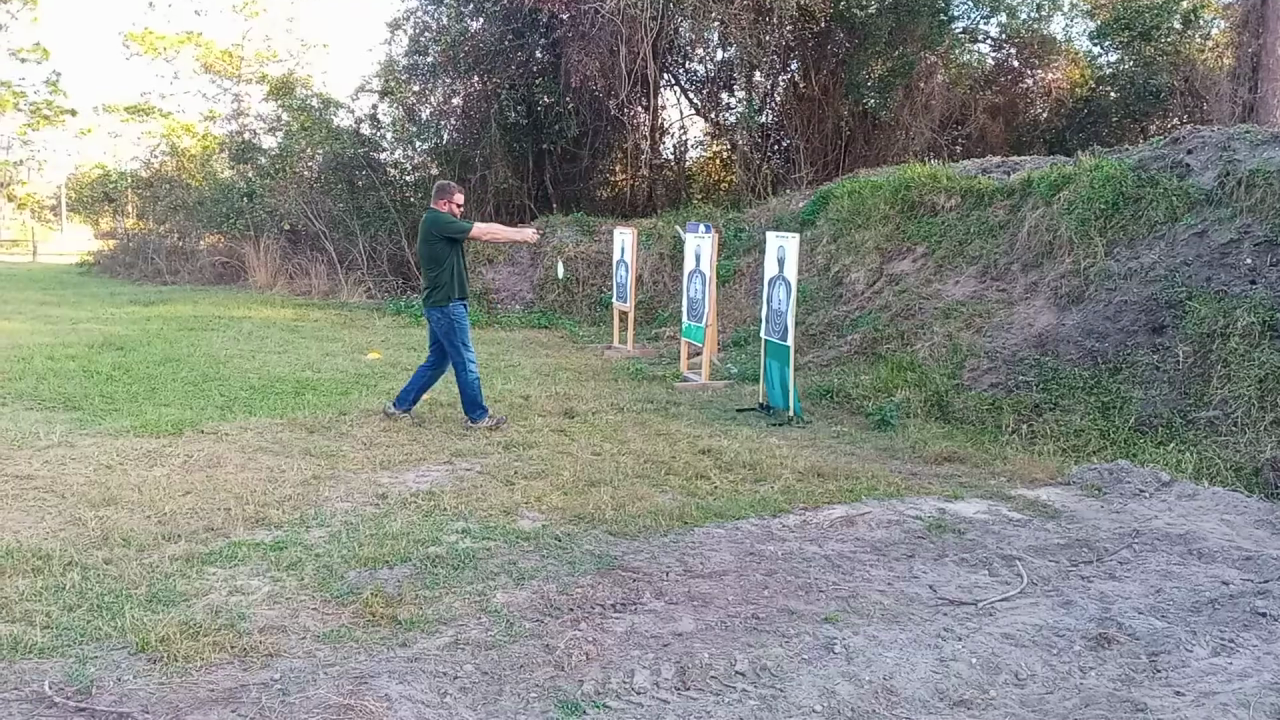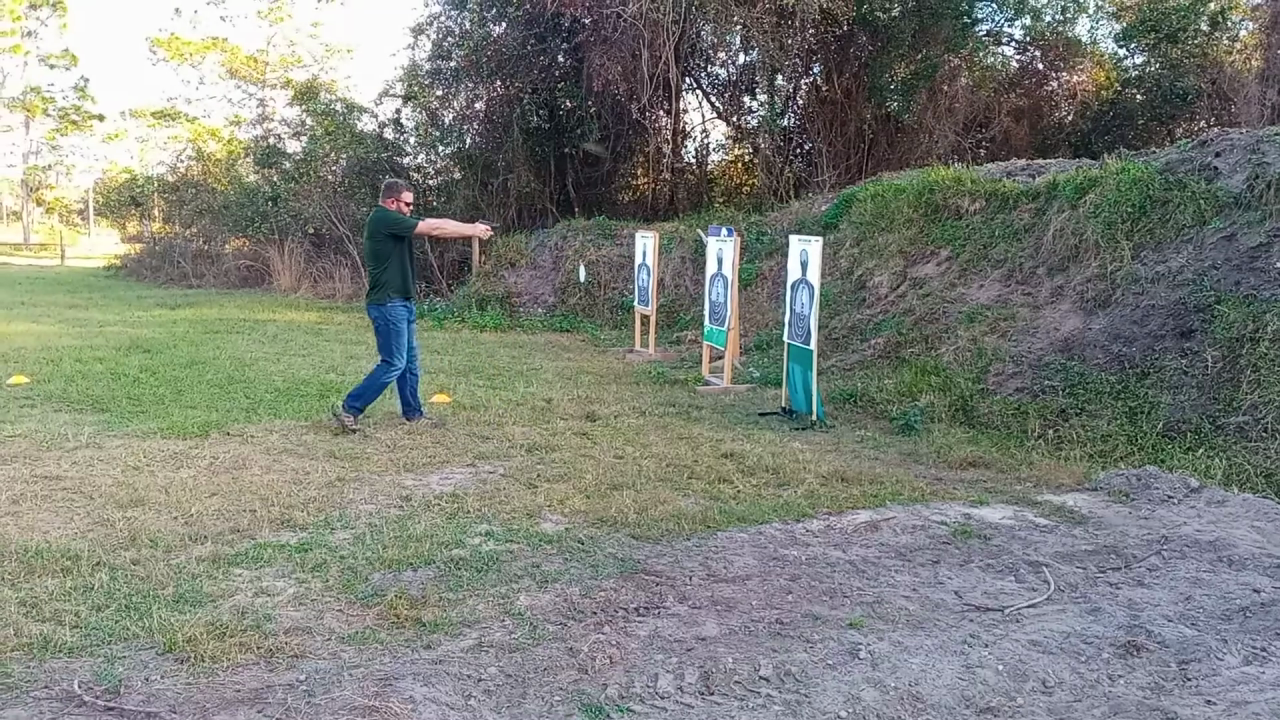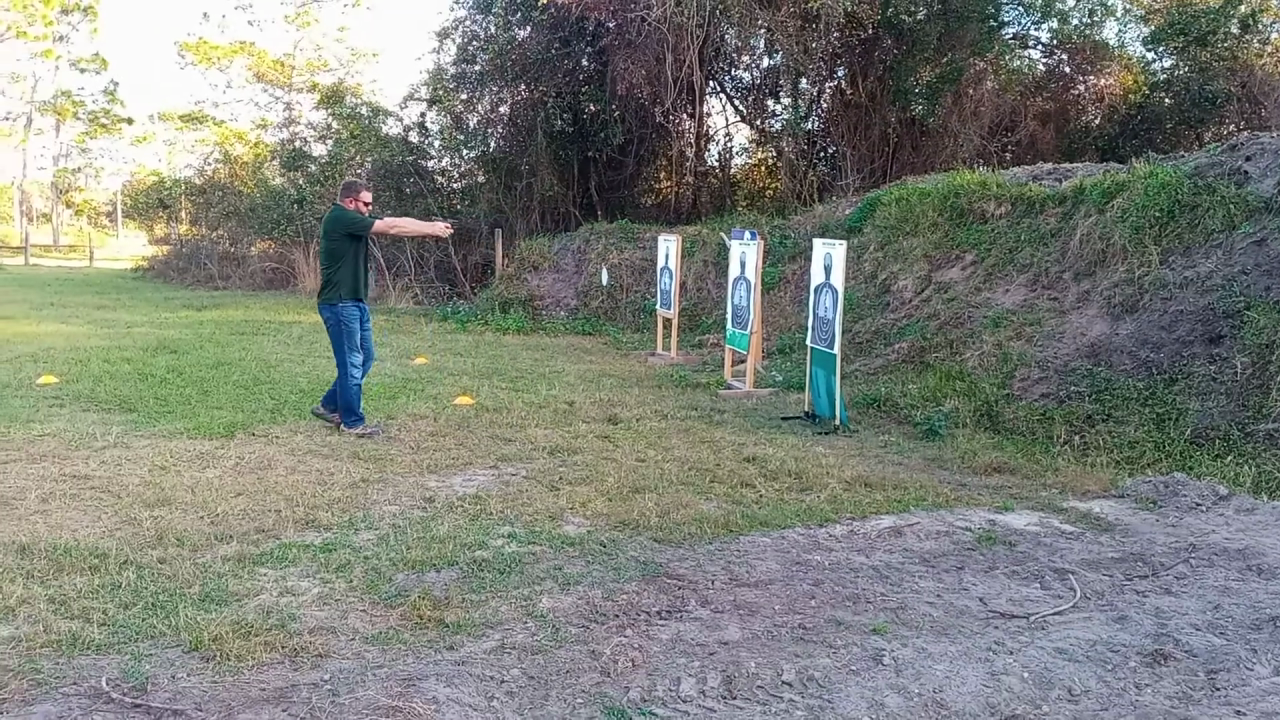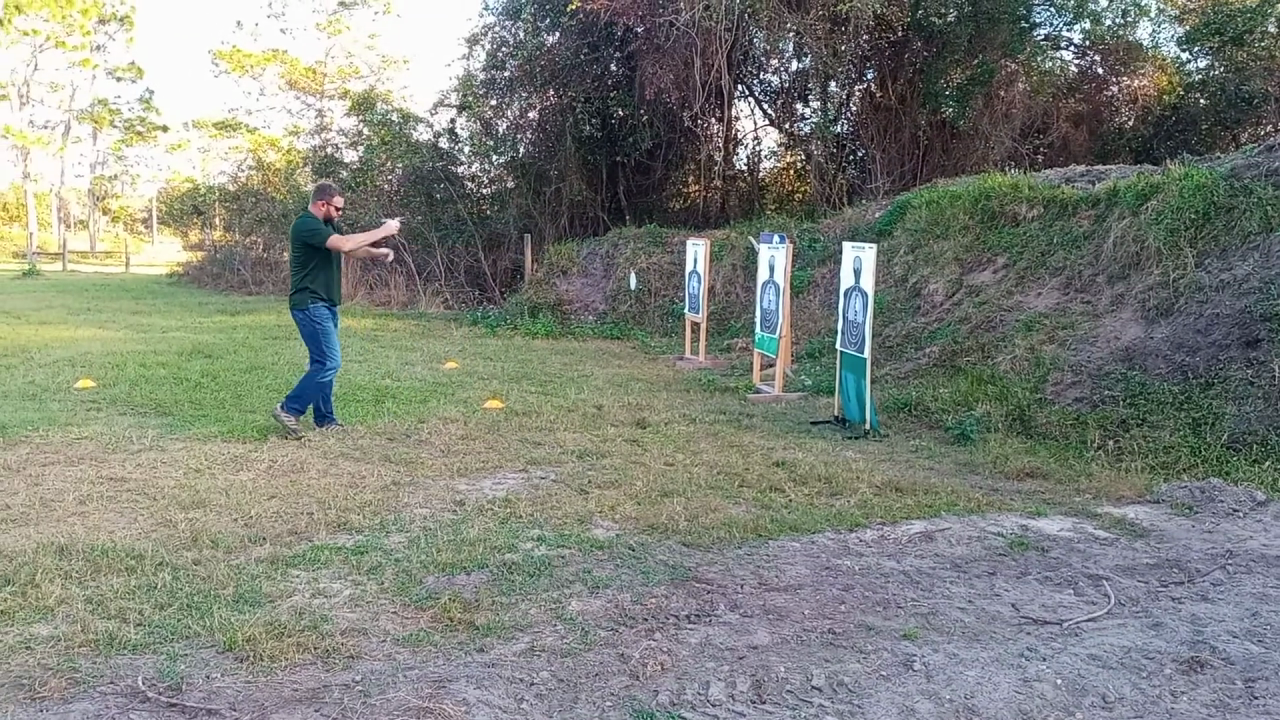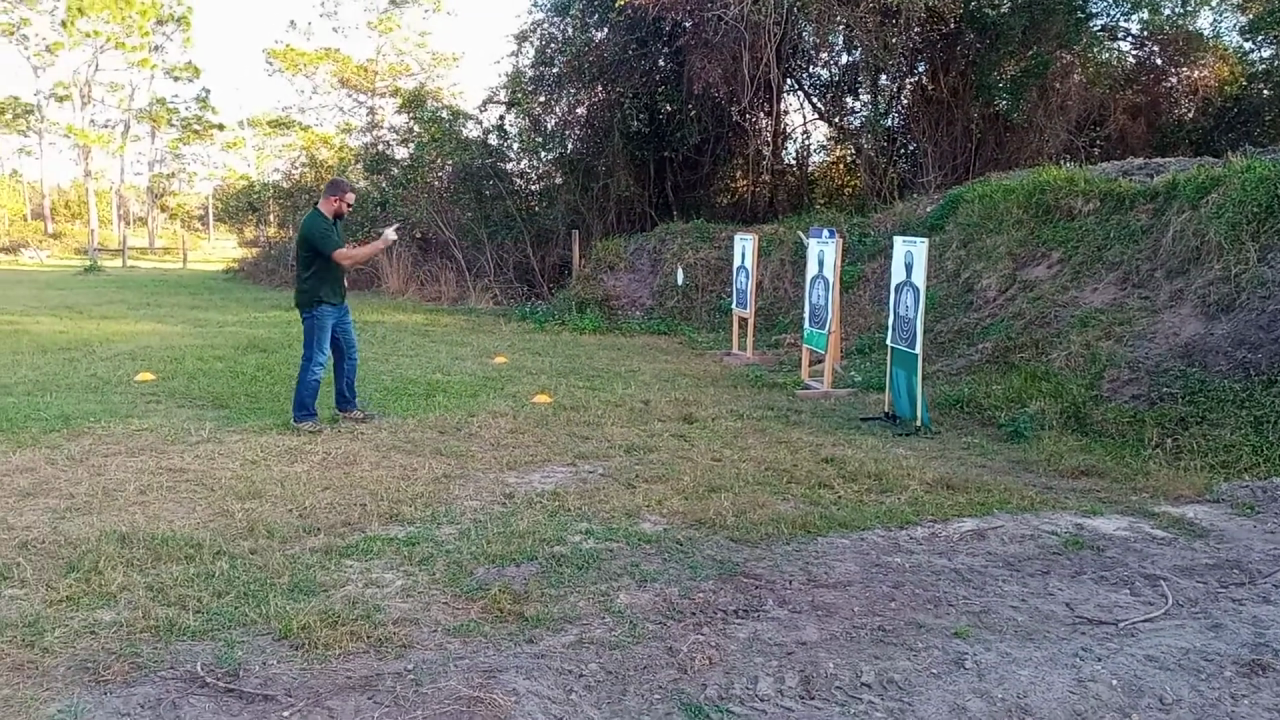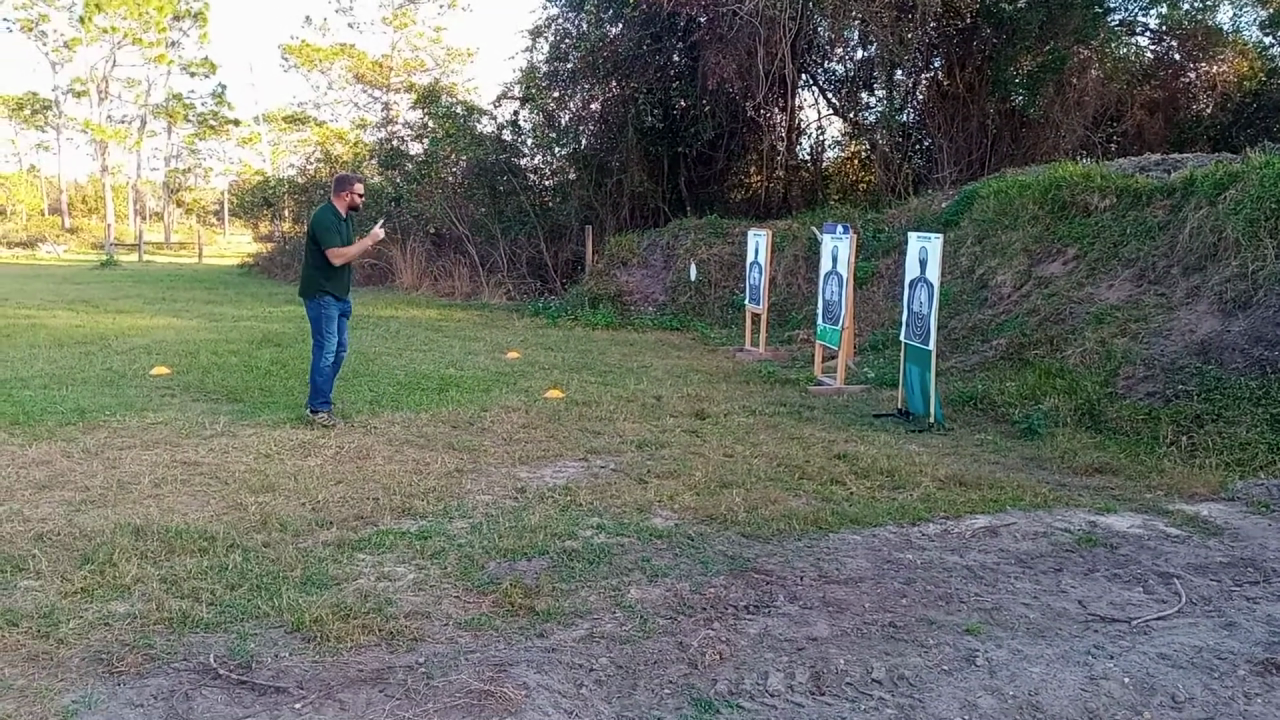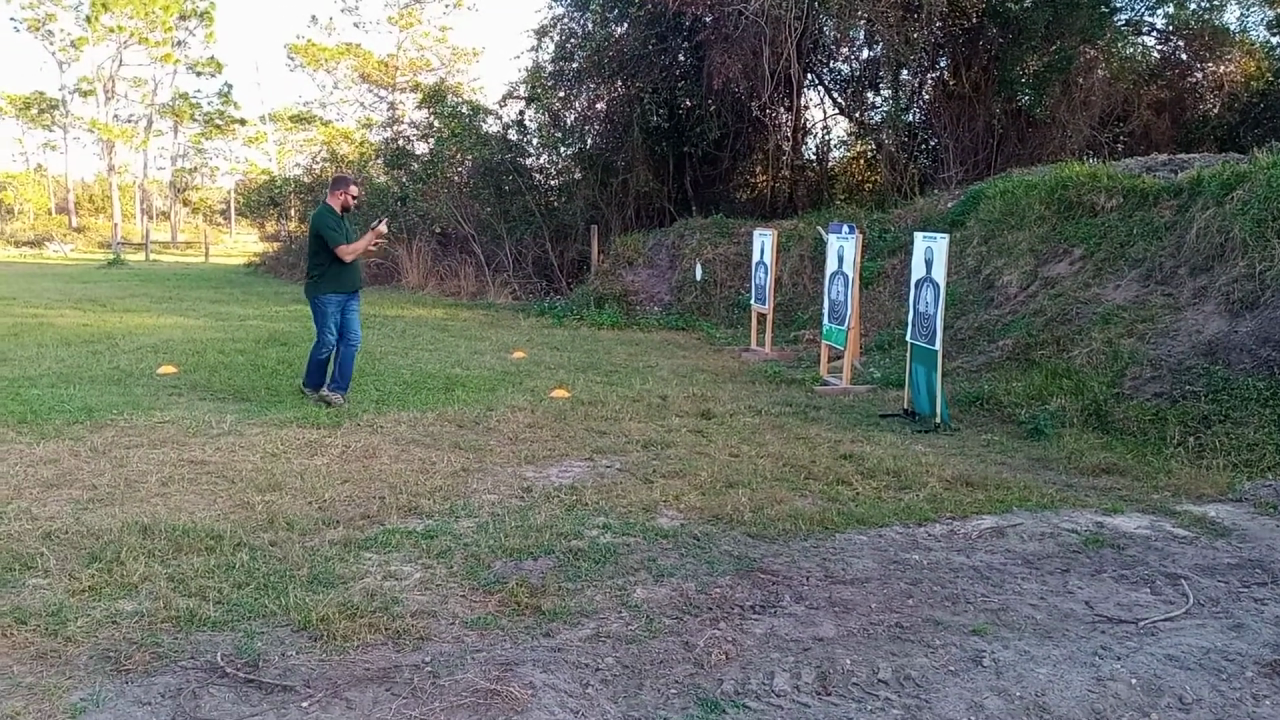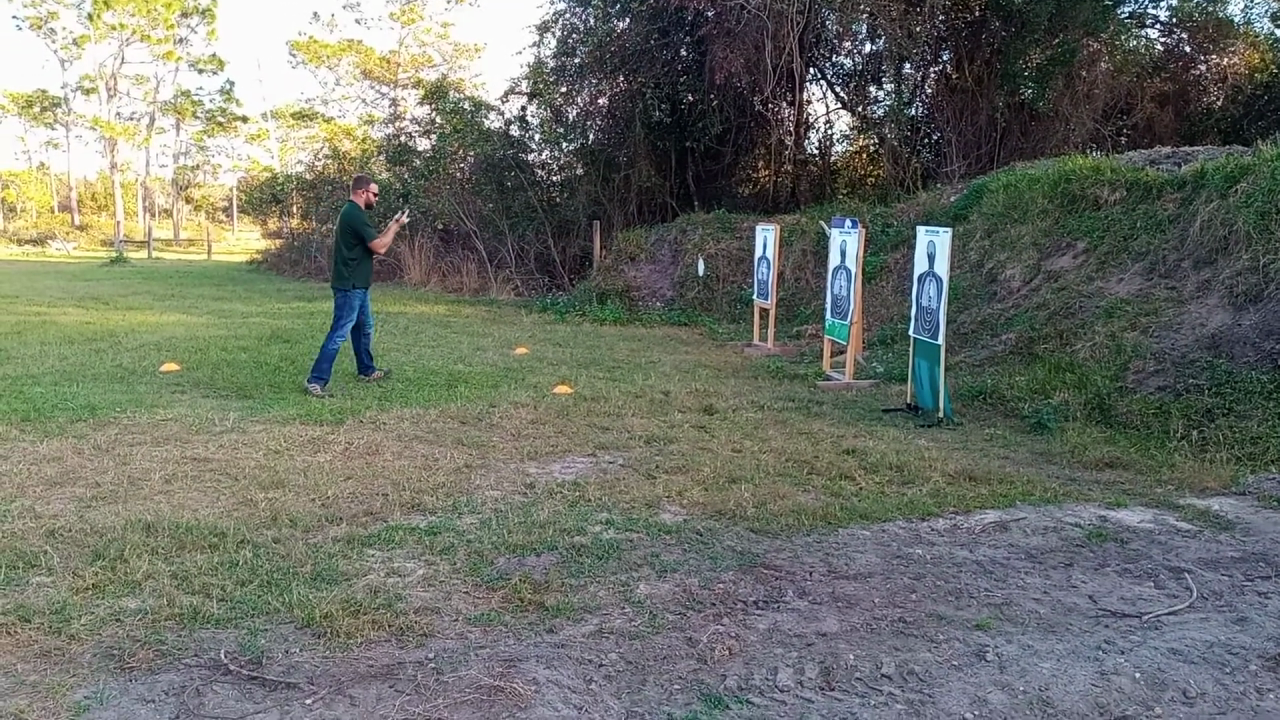
dt=0.5s
person 1, frame 1
left shoulder: (440, 221)
right shoulder: (438, 222)
left elbow: (483, 227)
right elbow: (484, 234)
left wrist: (518, 231)
right wrist: (520, 236)
left hip: (441, 304)
right hip: (445, 305)
left knee: (438, 359)
right knee: (464, 361)
left ankle: (400, 406)
right ankle: (477, 416)
person 1, frame 2
left shoulder: (393, 220)
right shoulder: (383, 219)
left elbow: (435, 223)
right elbow: (433, 229)
left wrist: (471, 228)
right wrist: (472, 231)
left hip: (399, 303)
right hip: (388, 304)
left knee: (409, 361)
right knee: (393, 363)
left ankle: (413, 413)
right ankle: (349, 409)
person 1, frame 3
left shoulder: (353, 220)
right shoulder: (340, 219)
left elbow: (395, 221)
right elbow: (392, 228)
left wrist: (431, 226)
right wrist: (432, 229)
left hip: (352, 302)
right hip: (339, 305)
left knee: (362, 360)
right knee: (351, 363)
left ankle: (330, 407)
right ankle: (352, 422)
person 1, frame 4
left shoulder: (325, 225)
right shoulder: (306, 226)
left elbow: (348, 248)
right elbow: (344, 244)
left wrist: (377, 252)
right wrist: (381, 231)
left hip: (325, 306)
right hip: (312, 307)
left knee: (322, 362)
right knee: (329, 362)
left ankle: (324, 419)
right ankle: (289, 409)
person 1, frame 5
left shoulder: (333, 220)
right shoulder: (315, 225)
right elbow: (346, 259)
left wrist: (352, 259)
right wrist: (381, 244)
left hip: (336, 301)
right hip: (317, 304)
left knee: (348, 354)
right knee: (316, 360)
left ankle: (346, 406)
right ankle: (303, 416)
person 1, frame 6
left shoulder: (345, 216)
right shoulder: (324, 218)
right elbow: (337, 257)
left wrist: (361, 245)
right wrist: (369, 240)
left hip: (339, 294)
right hip: (321, 294)
left knee: (339, 349)
right knee: (326, 349)
left ankle: (321, 396)
right ankle: (318, 408)
person 1, frame 7
left shoulder: (340, 217)
right shoulder: (323, 218)
right elbow: (346, 254)
left wrist: (367, 243)
right wrist: (372, 235)
left hip: (349, 292)
right hip: (326, 293)
left knee: (350, 340)
right knee: (327, 342)
left ankle: (334, 389)
right ankle: (311, 386)
person 1, frame 8
left shoulder: (353, 213)
right shoulder: (355, 215)
left elbow: (372, 242)
right elbow: (379, 247)
left wrist: (391, 226)
right wrist: (397, 226)
left hip: (357, 285)
right hip: (350, 286)
left knee: (364, 328)
right knee: (340, 333)
left ankle: (367, 371)
right ankle: (316, 380)
